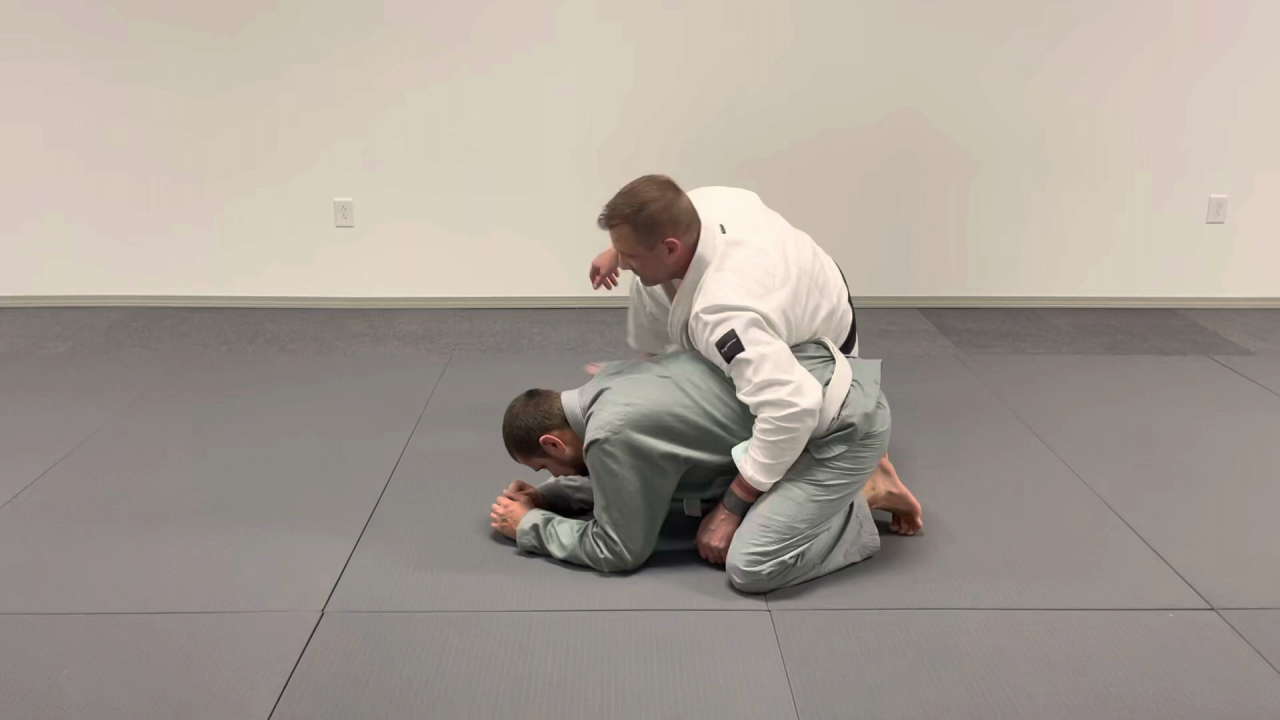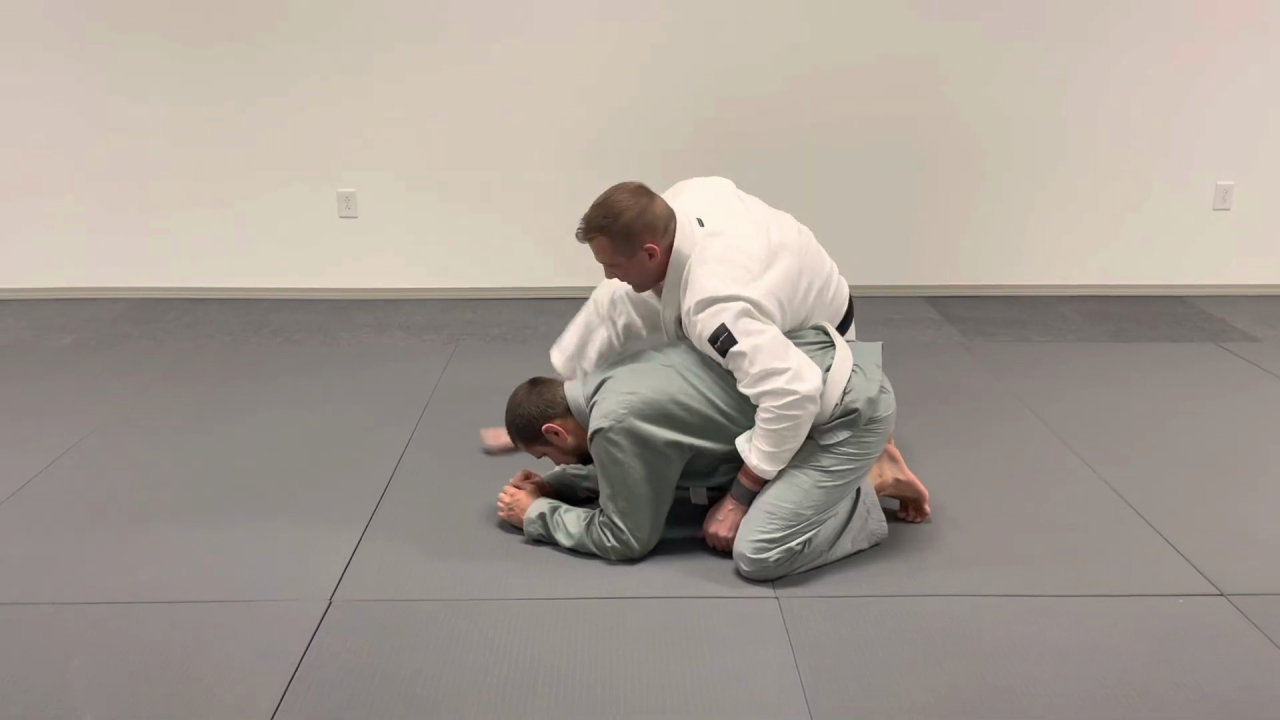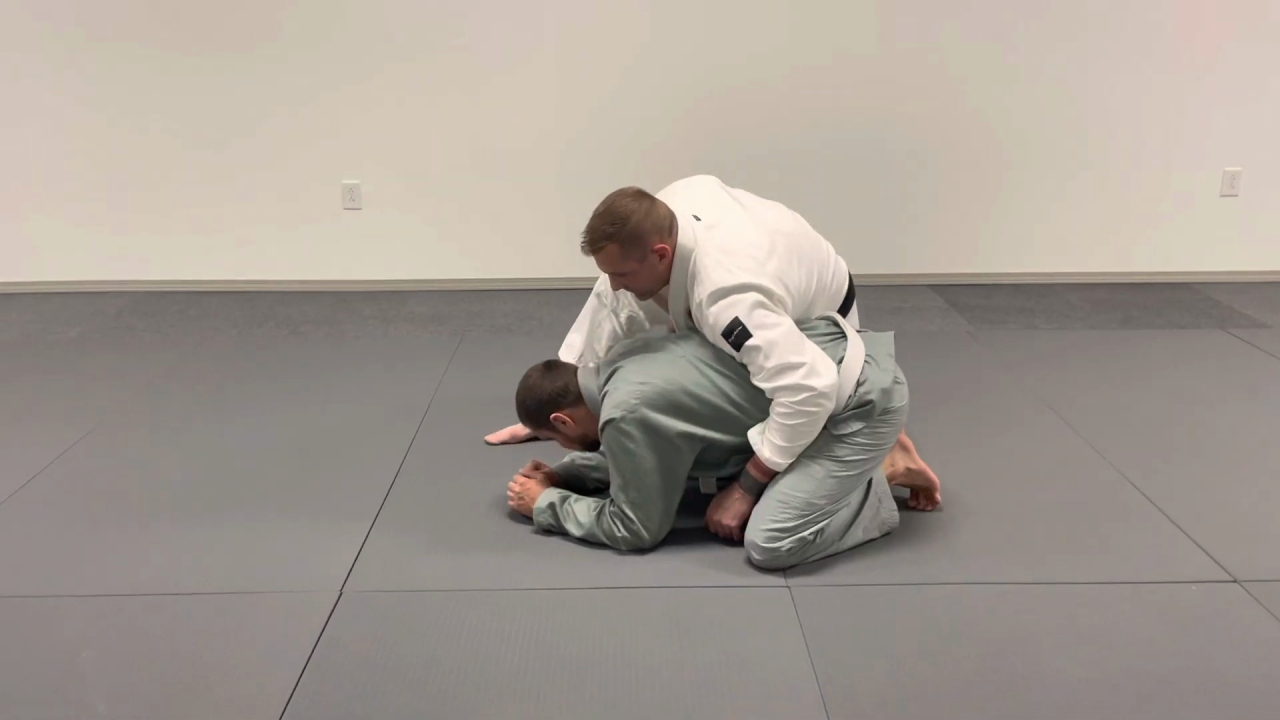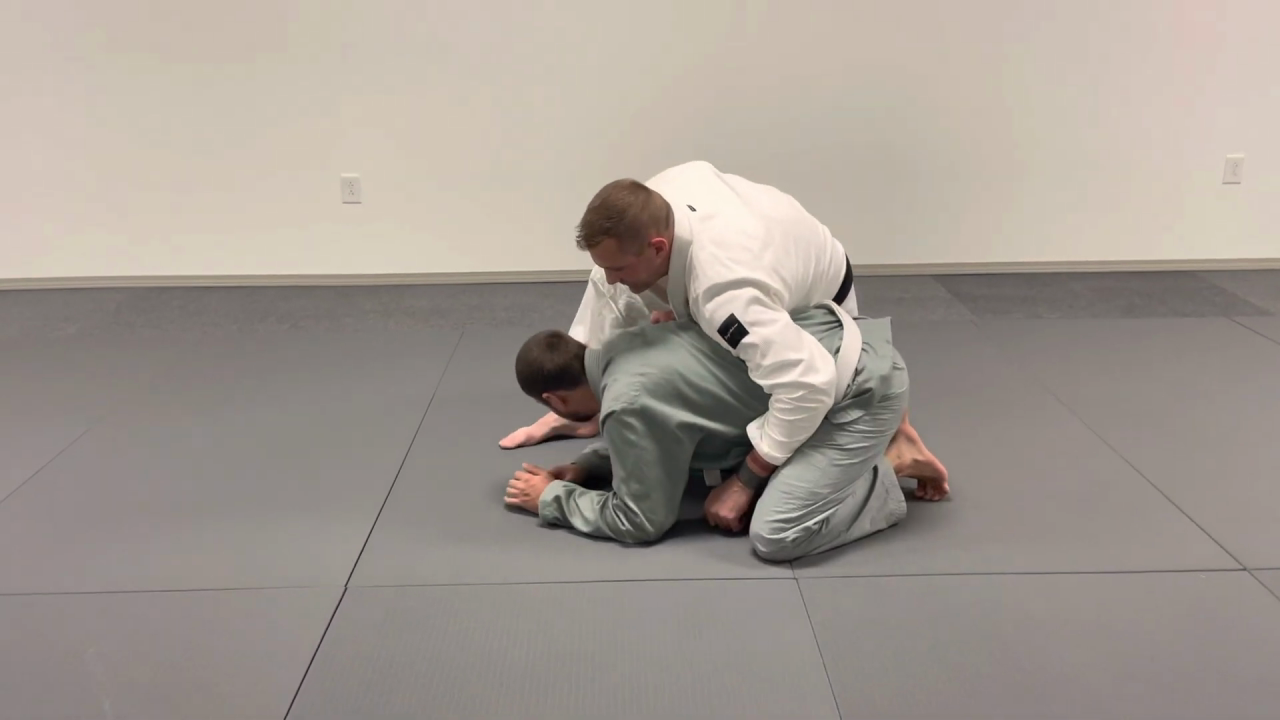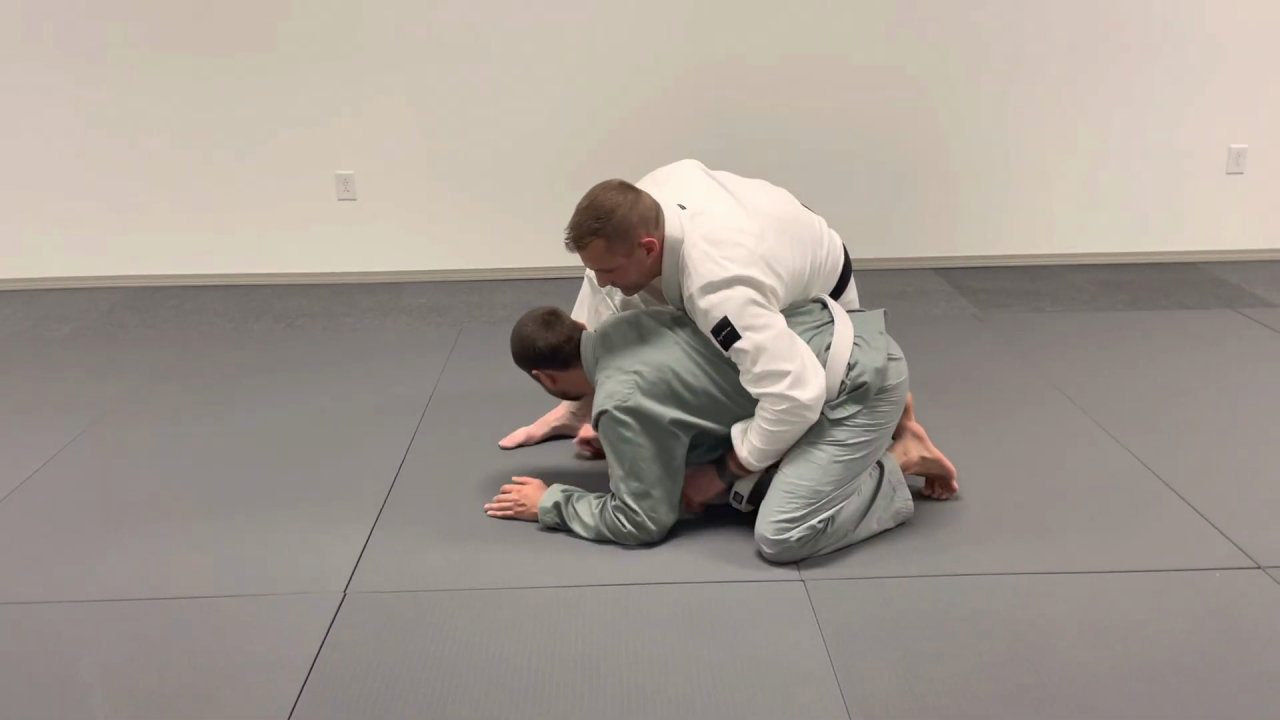
dt=0.3s
person 1, frame 1
left shoulder: (611, 433)
right shoulder: (605, 387)
left elbow: (619, 550)
right elbow: (622, 479)
left wrist: (529, 525)
right wrist: (547, 496)
left hip: (848, 420)
right hip: (823, 382)
left knee: (753, 568)
left ankle: (866, 498)
right ankle: (854, 473)
person 1, frame 2
left shoulder: (614, 422)
right shoulder: (609, 376)
left elbow: (626, 539)
right elbow: (625, 467)
left wrist: (536, 515)
right wrist: (553, 485)
left hip: (850, 405)
right hip: (828, 366)
left knee: (759, 556)
left ankle: (871, 486)
right ankle: (860, 461)
person 1, frame 3
left shoulder: (626, 411)
right shoulder: (620, 364)
left elbow: (636, 529)
right elbow: (638, 454)
left wrist: (546, 504)
right wrist: (562, 474)
left hip: (864, 396)
right hip: (838, 358)
left knee: (770, 546)
left ankle: (885, 472)
right ankle: (873, 450)
person 1, frame 4
left shoulder: (627, 402)
right shoulder: (623, 347)
left elbow: (641, 521)
left wrist: (550, 499)
right wrist: (588, 465)
left hip: (863, 384)
right hip: (840, 345)
left knee: (775, 537)
right knee: (737, 469)
left ankle: (891, 465)
right ankle: (879, 437)
person 1, frame 5
left shoulder: (621, 400)
right shoulder: (619, 328)
left elbow: (642, 520)
left wrist: (548, 503)
right wrist: (616, 443)
left hip: (861, 377)
right hip: (840, 340)
left knee: (781, 538)
right knee: (749, 483)
left ankle: (898, 462)
right ankle: (881, 429)
person 2, frame 1
left shoulder: (721, 314)
right shoulder: (704, 205)
left elbow: (792, 406)
left wrist: (730, 510)
right wrist: (620, 250)
right knee: (649, 287)
person 2, frame 2
left shoulder: (713, 306)
right shoulder: (685, 198)
left elbow: (797, 391)
left wrist: (738, 500)
right knee: (622, 302)
left ankle: (872, 459)
person 2, frame 3
left shoulder: (727, 301)
right shoulder: (669, 204)
left elbow: (809, 386)
right wrist: (677, 314)
left hip: (810, 323)
right knee: (616, 301)
person 2, frame 4
left shoulder: (724, 293)
right shoulder: (661, 193)
left elbow: (808, 383)
left wrist: (744, 481)
right wrist: (672, 309)
left hip: (811, 308)
right knee: (614, 294)
person 2, frame 5
left shoulder: (722, 290)
right shoulder: (651, 194)
left elbow: (796, 397)
left hip: (813, 301)
right knee: (615, 292)
right ankle: (580, 408)
